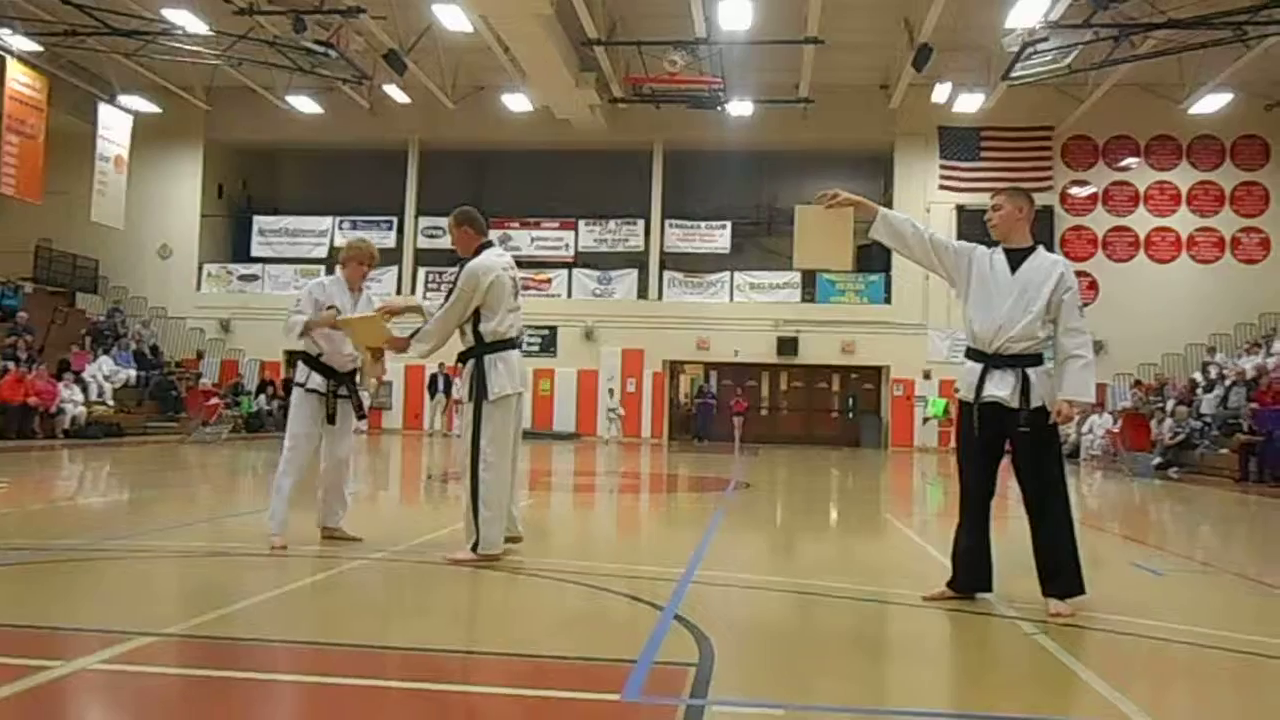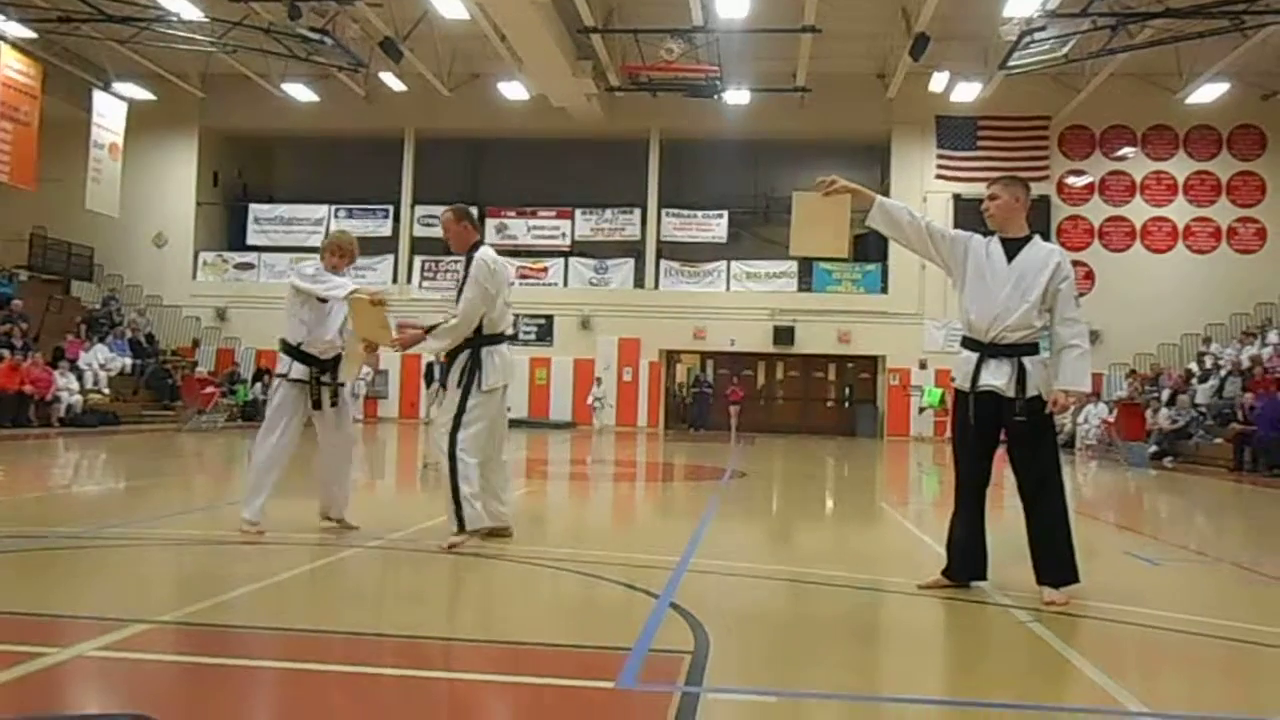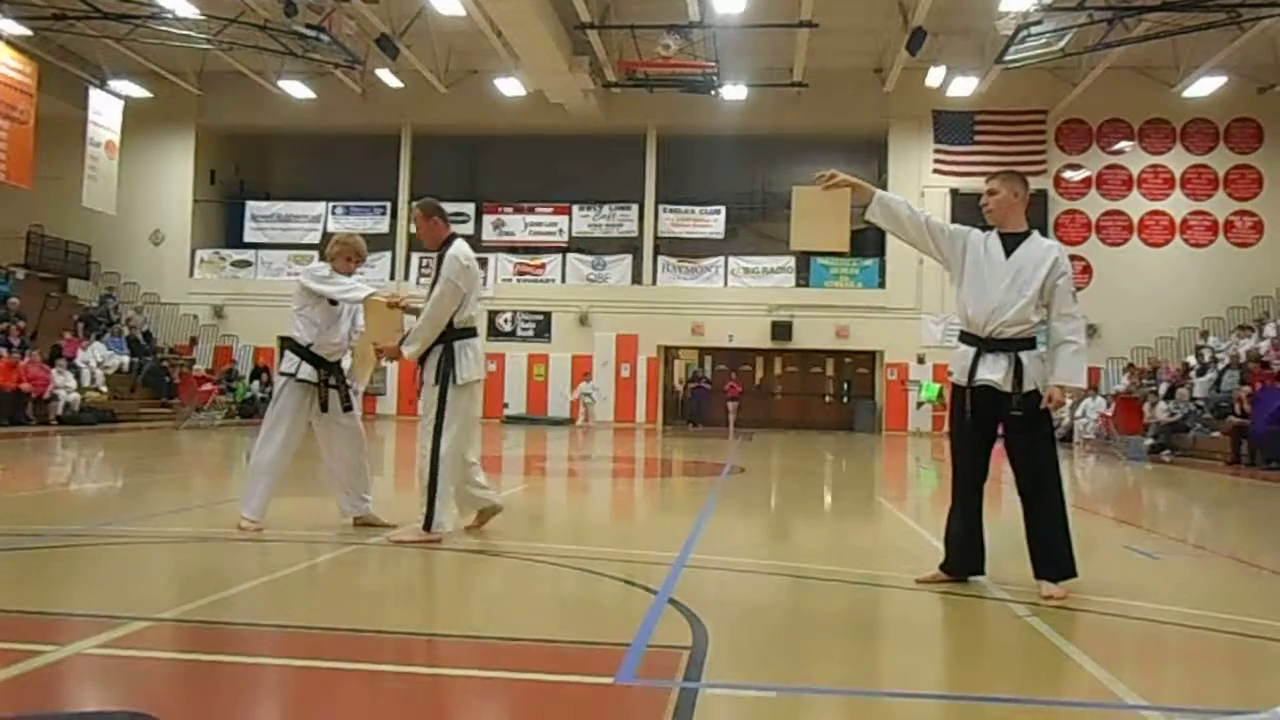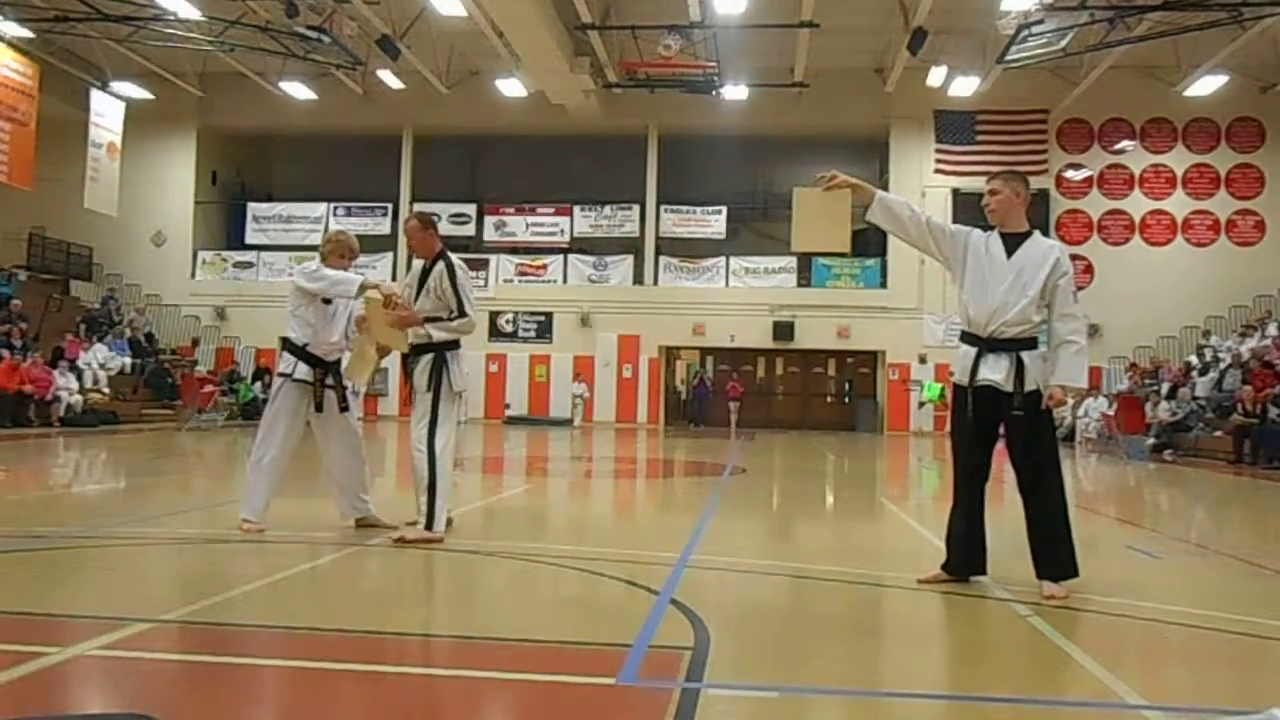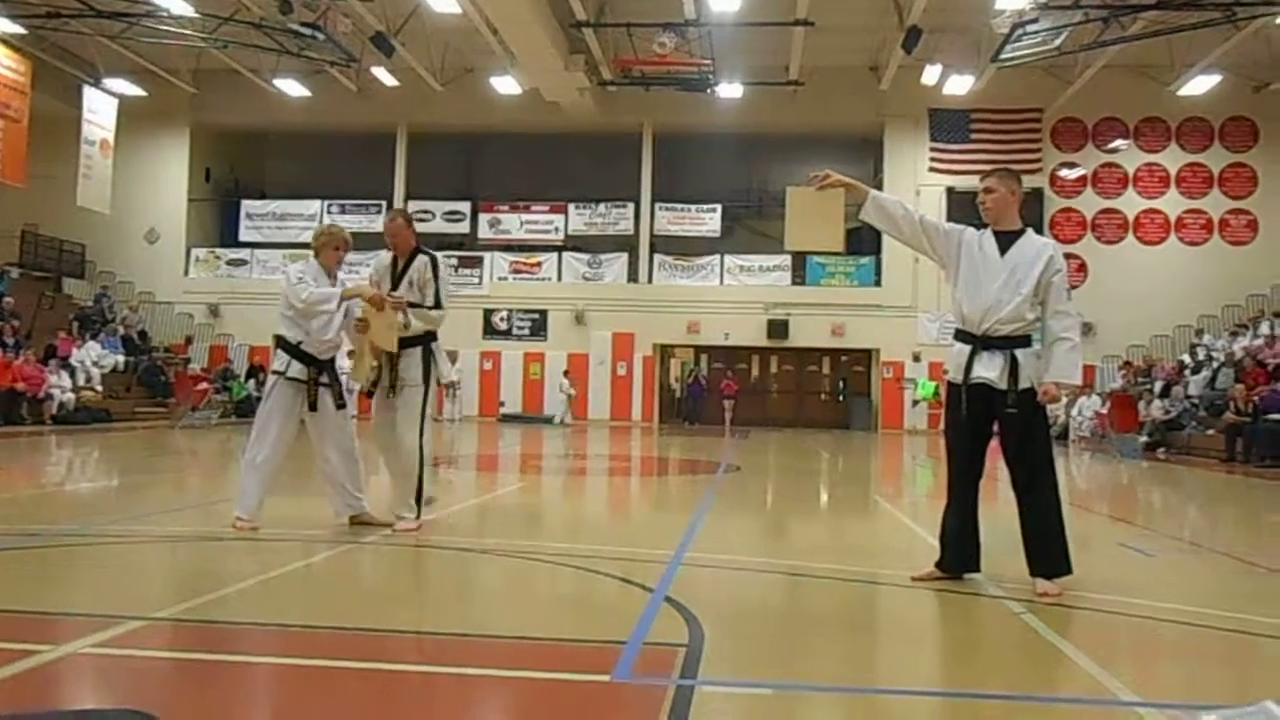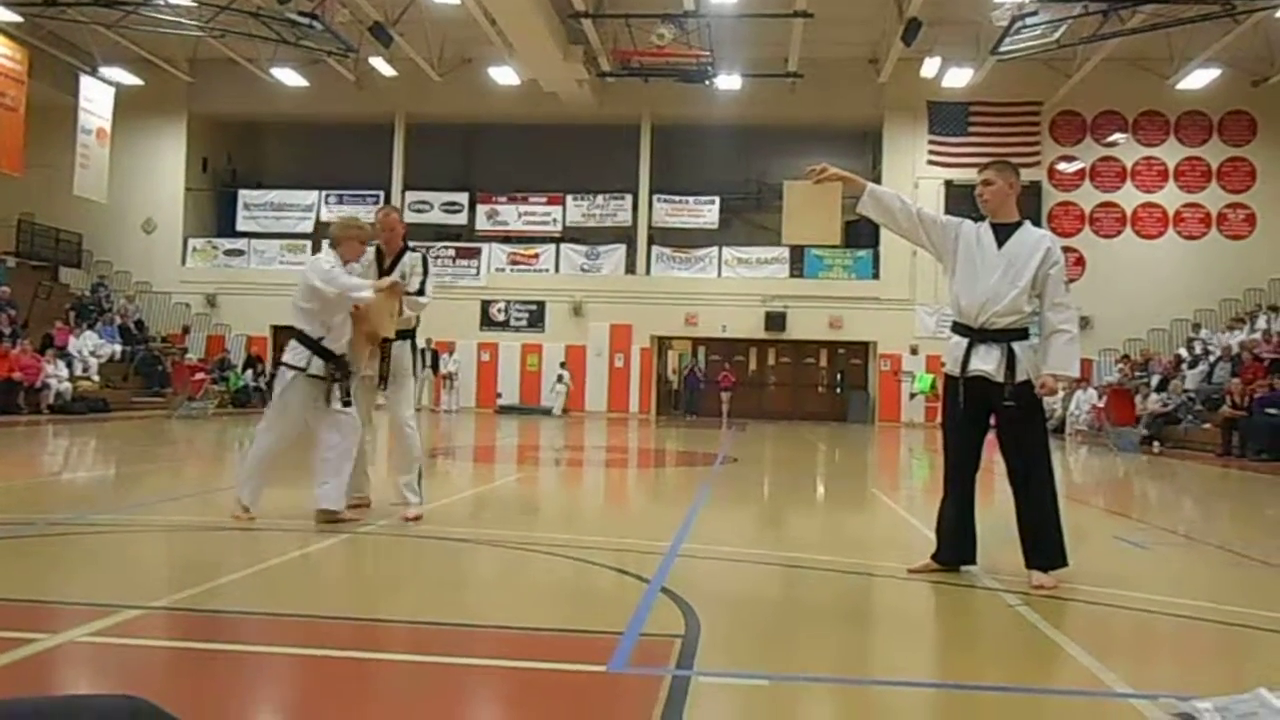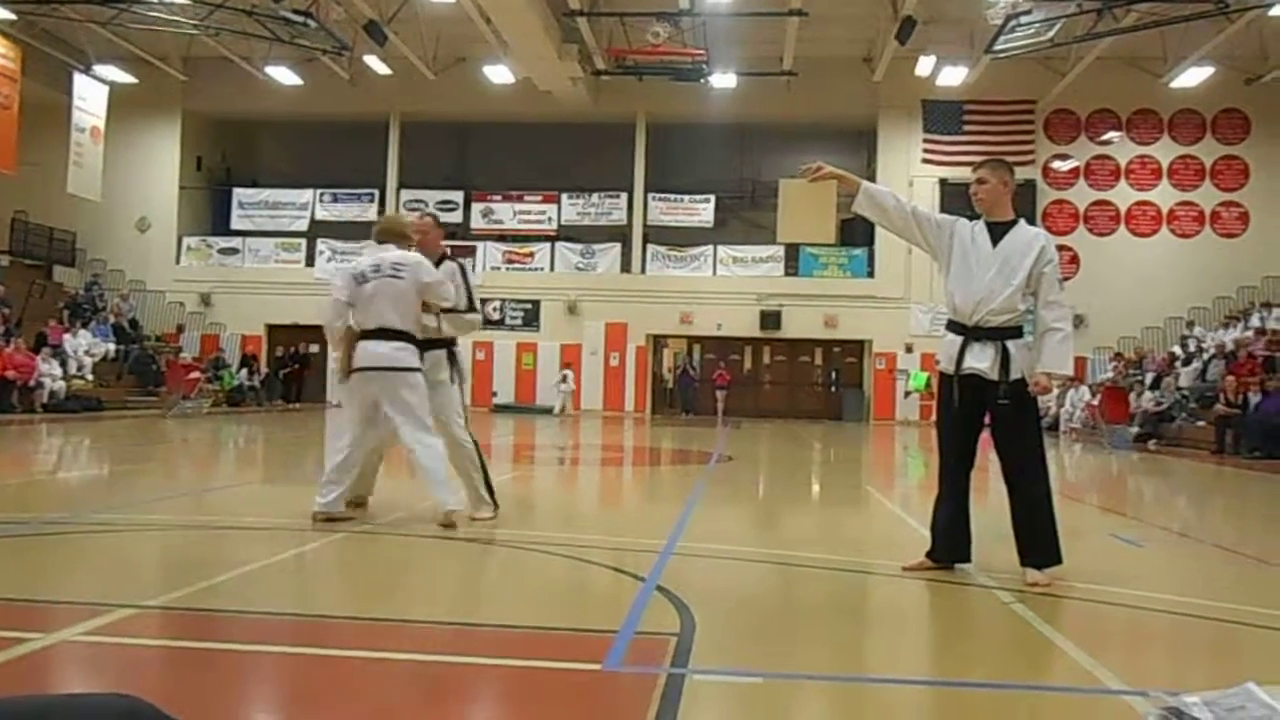
dt=0.5s
person 1, frame 1
left shoulder: (1055, 270)
right shoulder: (972, 260)
left elbow: (1073, 338)
right elbow: (916, 238)
left wrist: (1068, 396)
right wrist: (859, 204)
left hip: (1030, 388)
right hip: (979, 386)
left knee: (1044, 494)
right knee: (974, 491)
left ankle: (1058, 589)
right ankle: (967, 579)
person 1, frame 2
left shoulder: (1052, 259)
right shoulder: (968, 249)
left elbow: (1069, 327)
right elbow: (912, 226)
left wrist: (1066, 385)
right wrist: (856, 191)
left hip: (1026, 378)
right hip: (975, 375)
left knee: (1039, 483)
right knee: (969, 480)
left ankle: (1052, 577)
right ankle: (961, 568)
person 1, frame 3
left shoulder: (1049, 254)
right shoulder: (966, 244)
left elbow: (1066, 322)
right elbow: (912, 220)
left wrist: (1060, 381)
right wrist: (856, 186)
left hip: (1023, 373)
right hip: (972, 370)
left knee: (1037, 477)
right knee: (966, 474)
left ankle: (1050, 571)
right ankle: (960, 562)
person 1, frame 4
left shoulder: (1051, 254)
right shoulder: (968, 244)
left elbow: (1068, 322)
right elbow: (913, 221)
left wrist: (1062, 381)
right wrist: (857, 187)
left hip: (1024, 372)
right hip: (974, 370)
left knee: (1038, 477)
right knee: (968, 474)
left ankle: (1052, 571)
right ankle: (961, 562)
person 1, frame 5
left shoulder: (1044, 252)
right shoulder: (961, 242)
left elbow: (1061, 319)
right elbow: (906, 220)
left wrist: (1056, 377)
right wrist: (850, 186)
left hip: (1018, 370)
right hip: (968, 367)
left knee: (1032, 475)
right knee: (962, 472)
left ankle: (1045, 569)
right ankle: (955, 560)
person 1, frame 6
left shoulder: (1042, 244)
right shoulder: (958, 235)
left elbow: (1058, 311)
right elbow: (904, 213)
left wrist: (1054, 370)
right wrist: (846, 178)
left hip: (1015, 362)
right hip: (965, 360)
left knee: (1028, 467)
right knee: (958, 464)
left ankle: (1041, 561)
right ankle: (951, 552)
person 1, frame 7
left shoulder: (1036, 242)
right shoulder: (954, 233)
left elbow: (1053, 310)
right elbow: (898, 211)
left wrist: (1047, 368)
right wrist: (841, 177)
left hip: (1009, 361)
right hip: (960, 358)
left knee: (1023, 466)
right knee: (953, 462)
left ankle: (1035, 559)
right ankle: (946, 549)
person 2, frame 1
left shoulder: (477, 268)
right shoulder: (502, 261)
left elbow: (448, 319)
right elbow: (455, 305)
left wrist: (408, 342)
right wrist: (409, 307)
left hip: (489, 369)
right hip: (507, 364)
left knee: (484, 457)
right knee: (501, 454)
left ankle: (486, 543)
right ankle: (506, 526)
person 2, frame 2
left shoulder: (479, 262)
right shoulder: (485, 260)
left elbow: (465, 321)
left wrist: (422, 338)
right wrist: (427, 329)
left hip: (479, 362)
right hip: (488, 360)
left knee: (454, 439)
right knee: (489, 445)
left ankle: (469, 520)
right ankle: (498, 519)
person 2, frame 3
left shoulder: (453, 257)
right shoulder: (457, 253)
left elbow: (437, 316)
left wrist: (402, 348)
right wrist: (411, 309)
left hip: (452, 357)
right hip: (460, 354)
left knee: (436, 441)
right knee: (459, 439)
left ankle: (432, 525)
right ankle: (484, 499)
person 2, frame 4
left shoulder: (450, 269)
right shoulder: (421, 269)
left elbow: (467, 321)
right elbow: (408, 313)
left wrist: (422, 322)
right wrist: (397, 313)
left hip: (440, 364)
right hip: (423, 363)
left knee: (428, 440)
right knee: (425, 439)
left ankle: (432, 523)
right ankle: (433, 514)
person 2, frame 5
left shoulder: (429, 263)
right shoulder: (382, 264)
left elbow: (437, 314)
right elbow: (372, 305)
left wrist: (405, 308)
right wrist: (370, 321)
left hip: (418, 356)
right hip: (391, 357)
left knee: (411, 436)
right knee: (384, 431)
left ankle: (410, 510)
right ankle: (417, 494)
person 2, frame 6
left shoulder: (416, 260)
right shoulder: (363, 258)
left elbow: (419, 301)
left wrist: (398, 298)
left hip: (400, 349)
left knee: (404, 421)
right knee: (356, 422)
left ankle: (413, 498)
right ankle: (358, 493)
person 2, frame 7
left shoulder: (454, 270)
left elbow: (472, 318)
left wrist: (437, 320)
left hip: (440, 361)
left knee: (455, 432)
right knee: (380, 427)
left ankle: (485, 501)
right ankle: (359, 492)
person 3, frame 1
left shoulder: (367, 301)
right shoulder: (319, 288)
right elbow: (292, 322)
left wrist: (375, 353)
right wrist: (318, 321)
left hip: (344, 385)
right hip: (313, 380)
left knee: (339, 457)
right knee: (297, 450)
left ankle: (330, 522)
right ankle: (276, 527)
person 3, frame 2
left shoulder: (346, 292)
right shoulder: (304, 273)
left elbow: (351, 332)
right elbow: (327, 285)
left wrist: (367, 344)
right wrist: (363, 293)
left hip: (328, 373)
right hip: (296, 369)
left knee: (340, 440)
right knee: (275, 442)
left ankle: (332, 507)
right ankle: (251, 514)
person 3, frame 3
left shoulder: (351, 297)
right shoulder: (313, 275)
left elbow: (358, 334)
right elbow: (343, 287)
left hip: (331, 375)
right hip: (301, 370)
left knee: (351, 442)
right knee: (277, 441)
left ankle: (360, 511)
right ankle: (251, 513)
person 3, frame 4
left shoulder: (347, 294)
right shoulder: (308, 274)
left elbow: (351, 338)
right elbow: (333, 281)
right wrist: (378, 285)
left hip: (329, 375)
right hip: (298, 370)
left knee: (347, 445)
right knee: (275, 443)
left ankle: (360, 511)
right ankle: (251, 514)
person 3, frame 5
left shoulder: (341, 288)
right shoulder: (297, 273)
left elbow: (351, 326)
right elbow: (308, 299)
right wrist: (356, 292)
left hip: (324, 373)
right hip: (292, 368)
left knee: (340, 443)
right knee: (269, 442)
left ankle: (356, 510)
right ankle: (245, 512)
person 3, frame 6
left shoulder: (336, 268)
right shoulder: (321, 265)
right elbow: (344, 289)
right wrist: (380, 286)
left hip: (327, 364)
right hip: (306, 362)
left knee: (343, 430)
right knee: (277, 430)
left ankle: (328, 505)
right ankle: (244, 498)
person 3, frame 7
left shoulder: (353, 269)
right shoulder: (415, 262)
left elbow: (334, 320)
right elbow: (447, 297)
left wrist: (343, 351)
left hip: (365, 355)
right hip: (401, 356)
left knee: (354, 434)
right knee: (422, 434)
left ankle: (327, 503)
right ankle: (448, 505)
